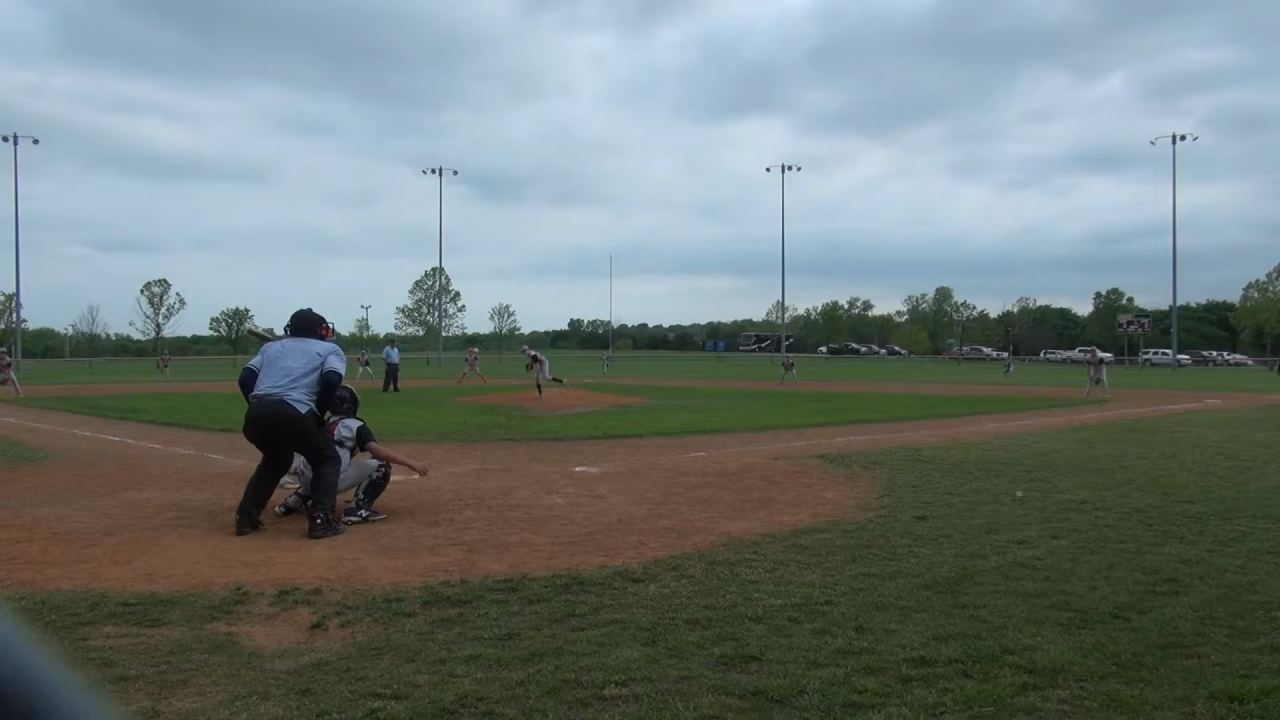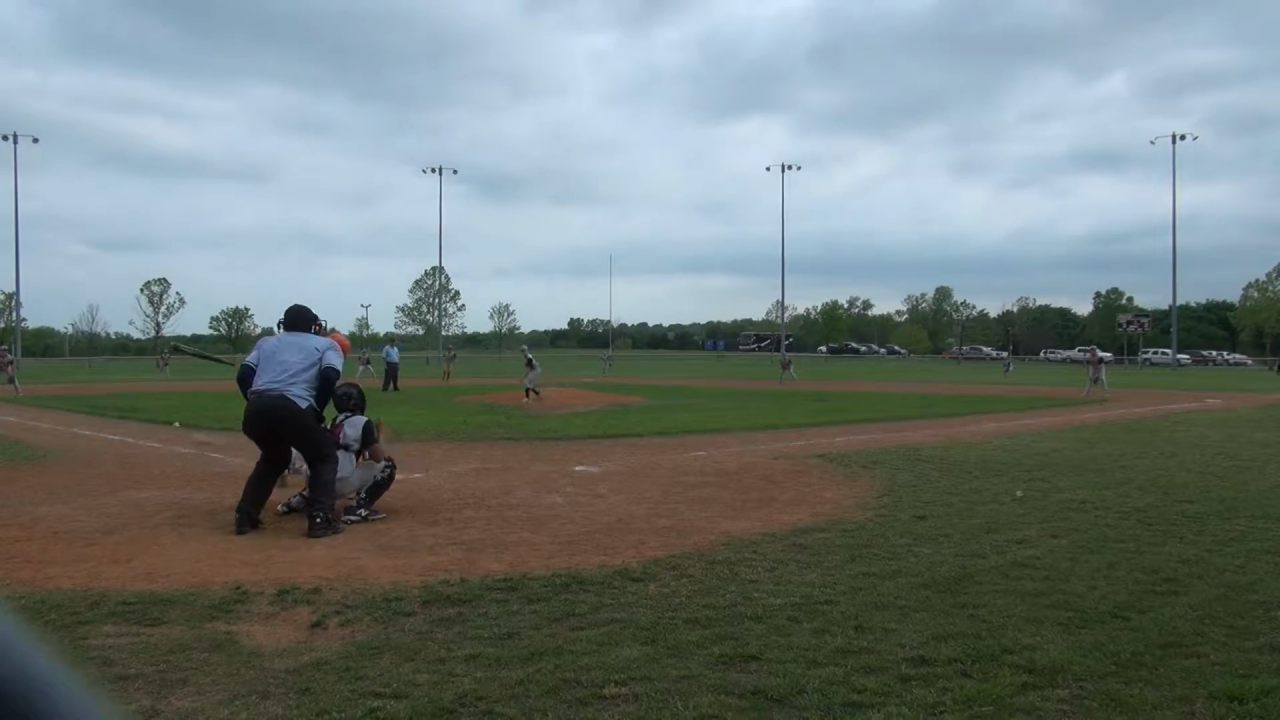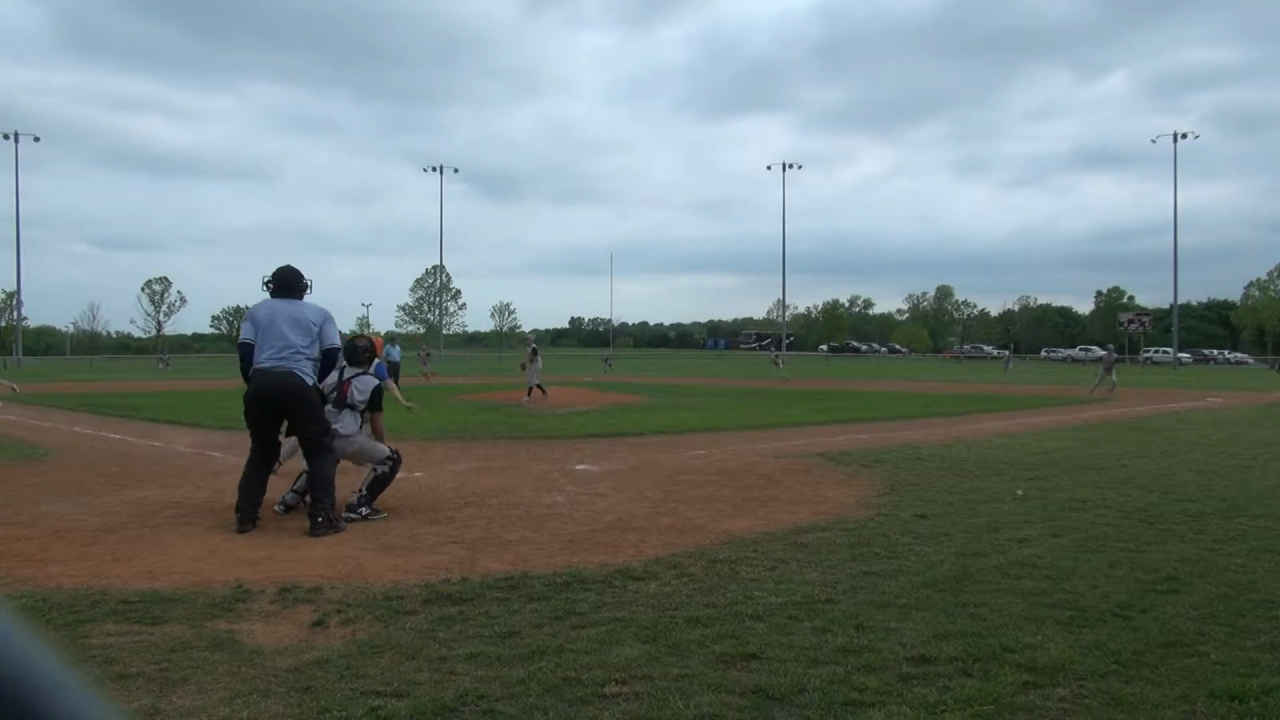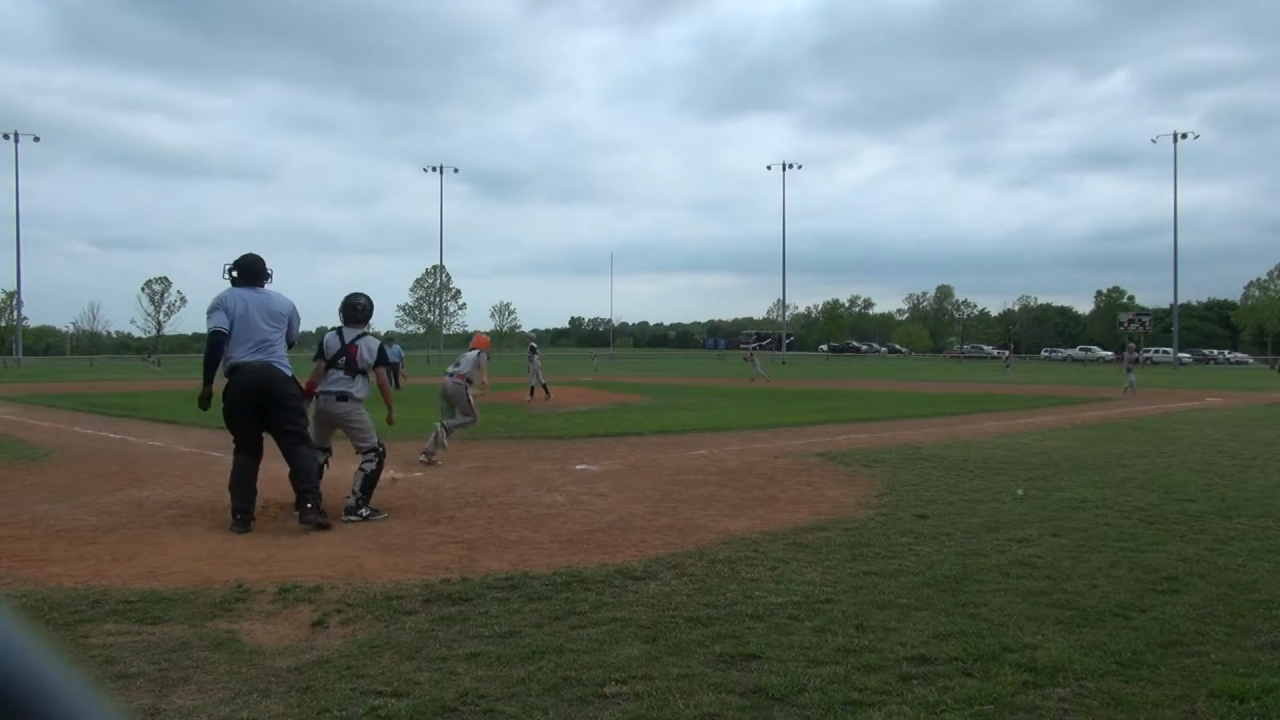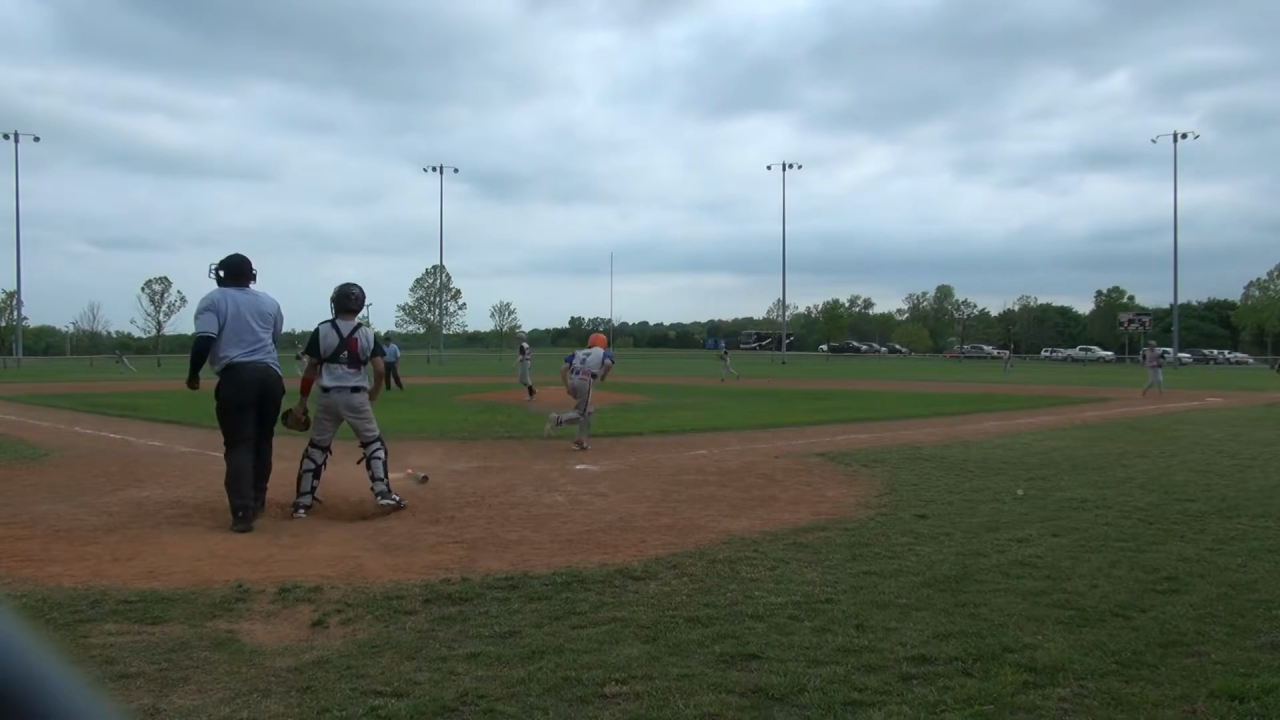
dt=0.4s
person 1, frame 1
left shoulder: (271, 347)
right shoulder: (330, 349)
left elbow: (245, 379)
right elbow: (332, 380)
right wrist: (317, 415)
left hip: (256, 414)
right hip: (293, 413)
left knee: (274, 461)
right knee: (327, 460)
left ankle: (245, 518)
right ankle: (321, 519)
person 1, frame 2
left shoulder: (266, 342)
right shoulder: (327, 344)
left elbow: (244, 376)
right elbow: (329, 376)
right wrist: (317, 412)
left hip: (256, 409)
right hip: (294, 408)
left knee: (273, 458)
right knee: (324, 458)
left ankle: (245, 517)
right ankle: (320, 519)
person 1, frame 3
left shoulder: (256, 310)
right shoulder: (319, 314)
left elbow: (245, 352)
right elbow: (331, 357)
left wrist: (253, 387)
right wrist: (317, 383)
left hip: (262, 384)
right hip: (299, 384)
left knee: (262, 450)
right knee: (320, 450)
left ankle: (245, 516)
right ankle: (322, 517)
person 1, frame 4
left shoulder: (224, 300)
right shoulder: (284, 302)
left elbow: (216, 341)
left wrist: (207, 385)
left hip: (242, 379)
right hip: (278, 377)
left knee: (246, 449)
right knee: (297, 444)
left ankle: (242, 516)
right ankle: (310, 506)
person 1, frame 5
left shoulder: (213, 300)
right shoulder: (269, 302)
left elbow: (203, 343)
left wrist: (193, 373)
left hip: (236, 377)
right hip: (270, 376)
left knee: (239, 445)
right knee: (262, 442)
left ankle: (243, 512)
right ankle: (256, 502)
person 2, frame 1
right shoulder: (356, 425)
right elbow: (377, 450)
right wrist: (412, 464)
left hip: (306, 479)
right knee: (382, 466)
left ankle: (293, 502)
right ankle: (359, 508)
person 2, frame 2
left shoulder: (332, 424)
right shoulder: (363, 422)
right elbow: (378, 456)
right wrist: (377, 439)
right hip: (340, 485)
right knee: (386, 466)
left ankle: (297, 502)
right ankle: (359, 508)
person 2, frame 3
left shoulder: (333, 376)
right shoulder: (373, 384)
right elbow: (376, 424)
right wrist: (381, 444)
right hip: (345, 439)
right knee: (391, 458)
left ankle: (291, 500)
right ankle: (359, 506)
person 2, frame 4
left shoulder: (329, 337)
right shoulder: (374, 344)
left elbow: (317, 374)
right elbow: (383, 381)
left wrist: (305, 404)
right wrist: (390, 410)
left hip: (324, 402)
right hip: (351, 405)
left knee: (318, 450)
right knee: (373, 452)
right ankle: (356, 506)
person 2, frame 5
left shoulder: (322, 330)
right shoulder: (367, 334)
left elbow: (311, 370)
right elbow: (380, 370)
left wrist: (302, 401)
right wrist: (375, 392)
left hip: (329, 397)
right hip: (357, 397)
left knee: (316, 448)
right knee: (374, 444)
left ankle: (303, 502)
right ankle: (383, 492)
